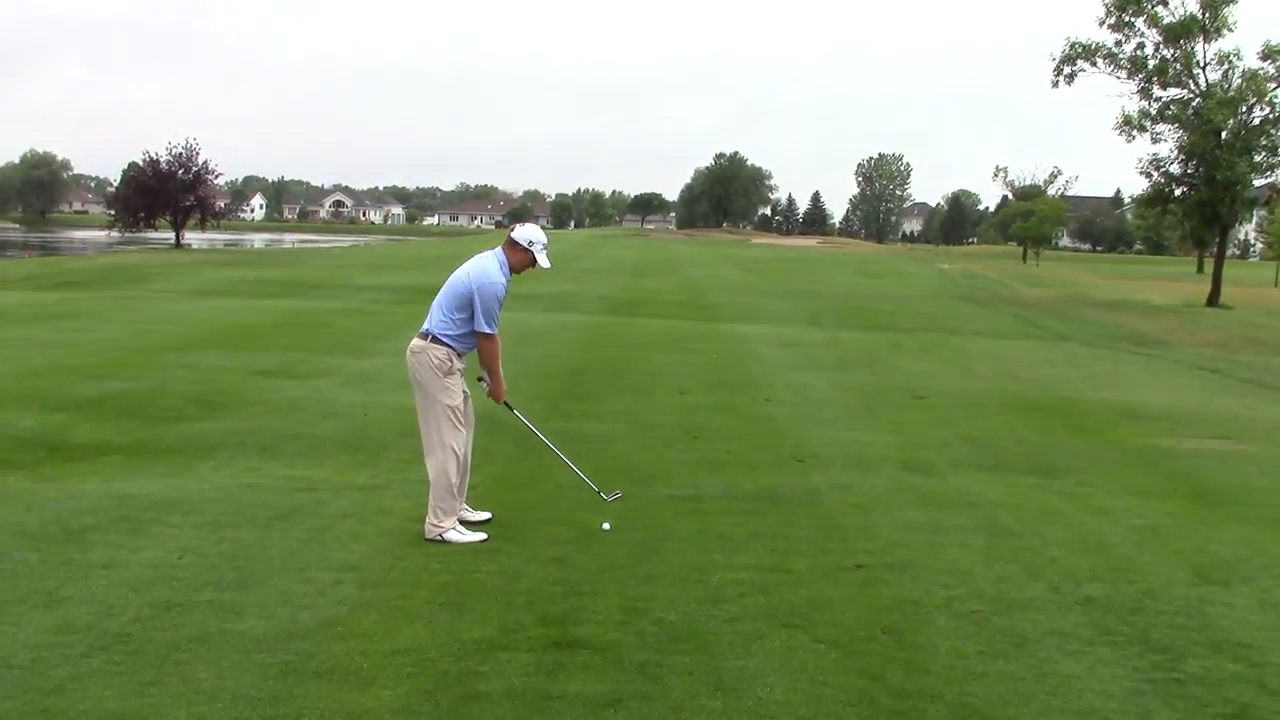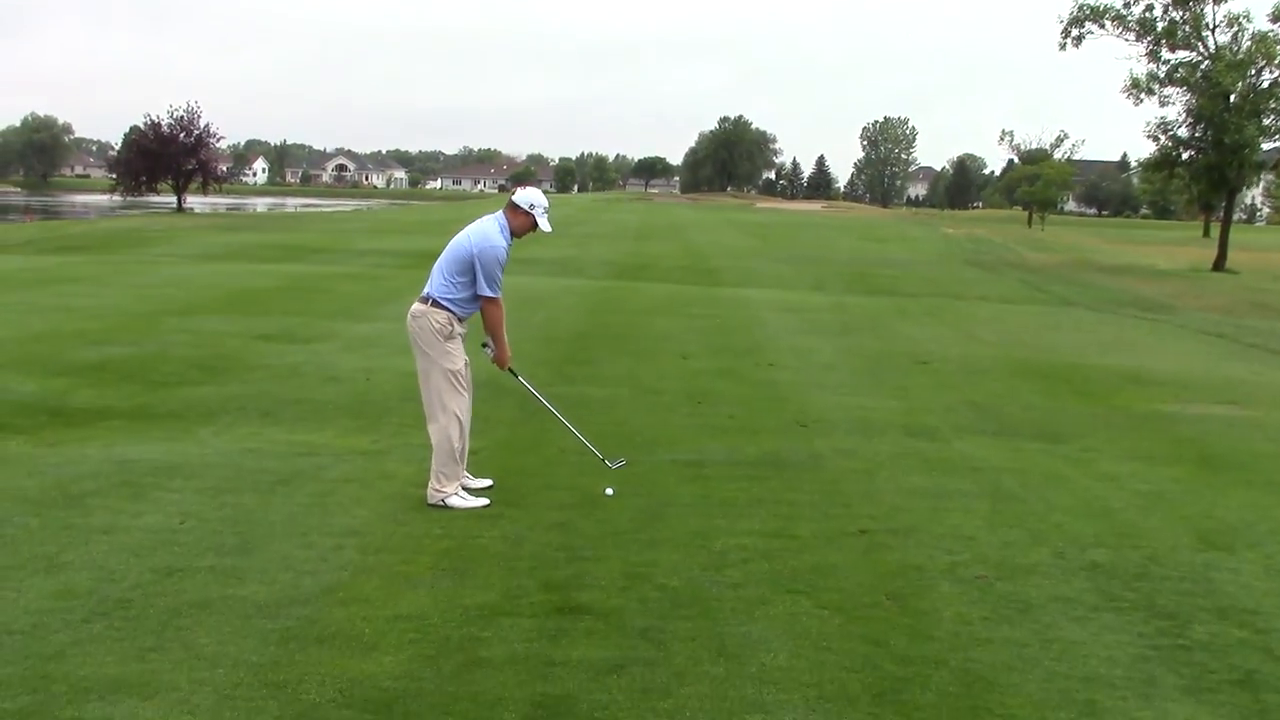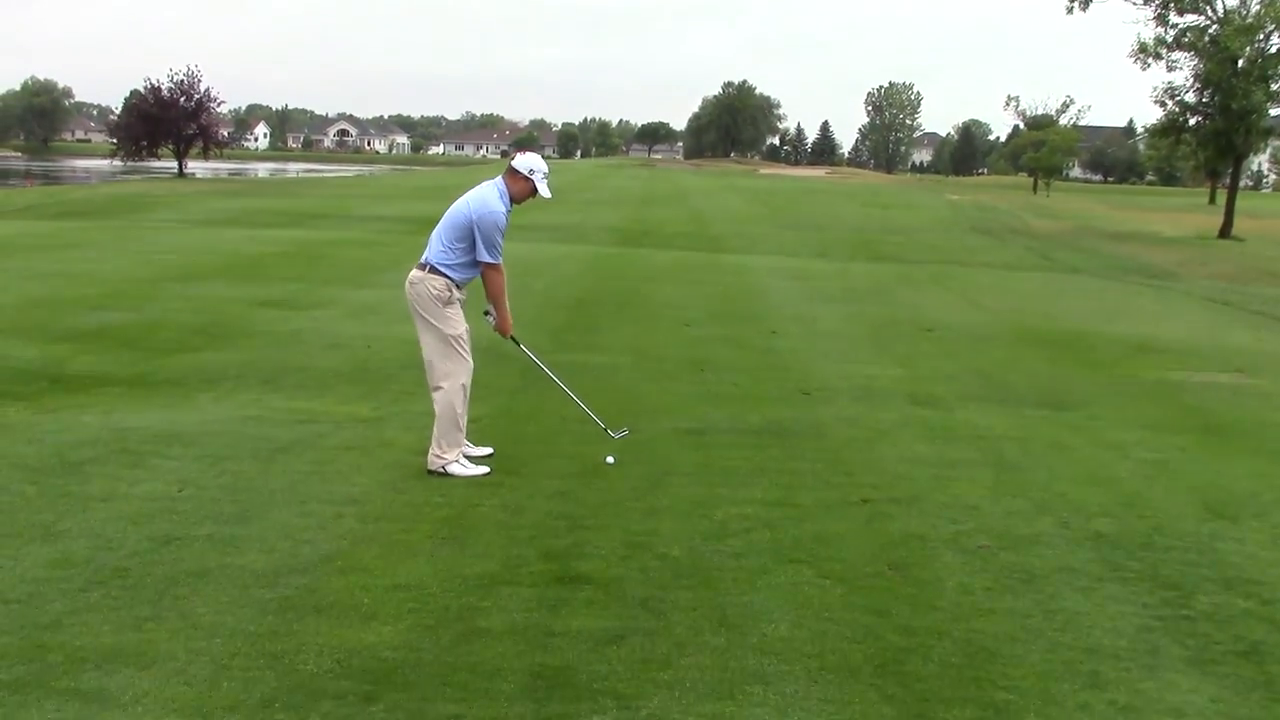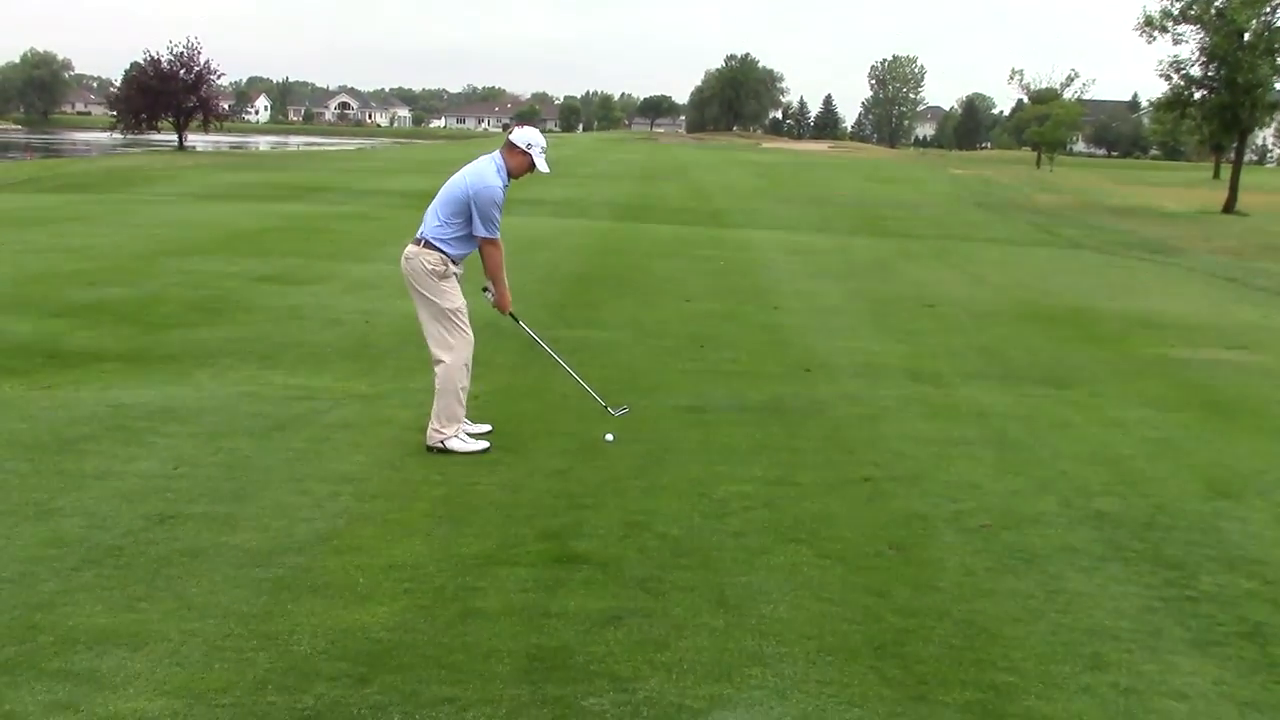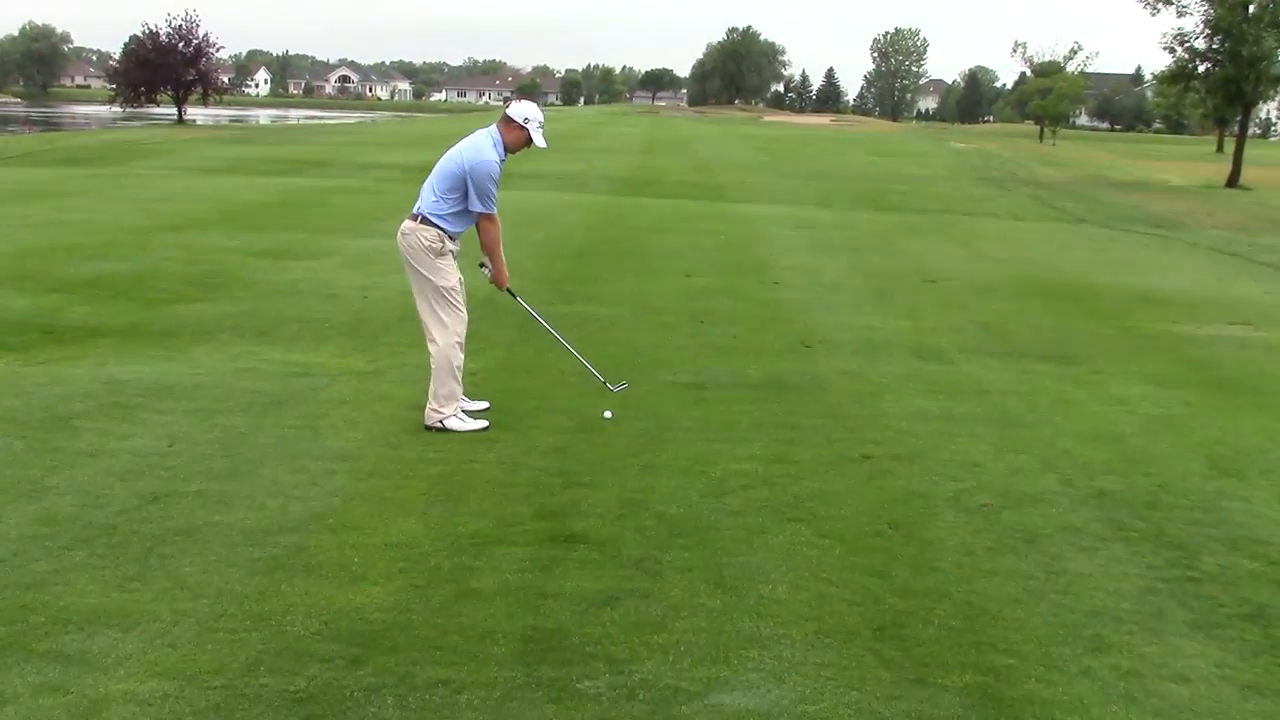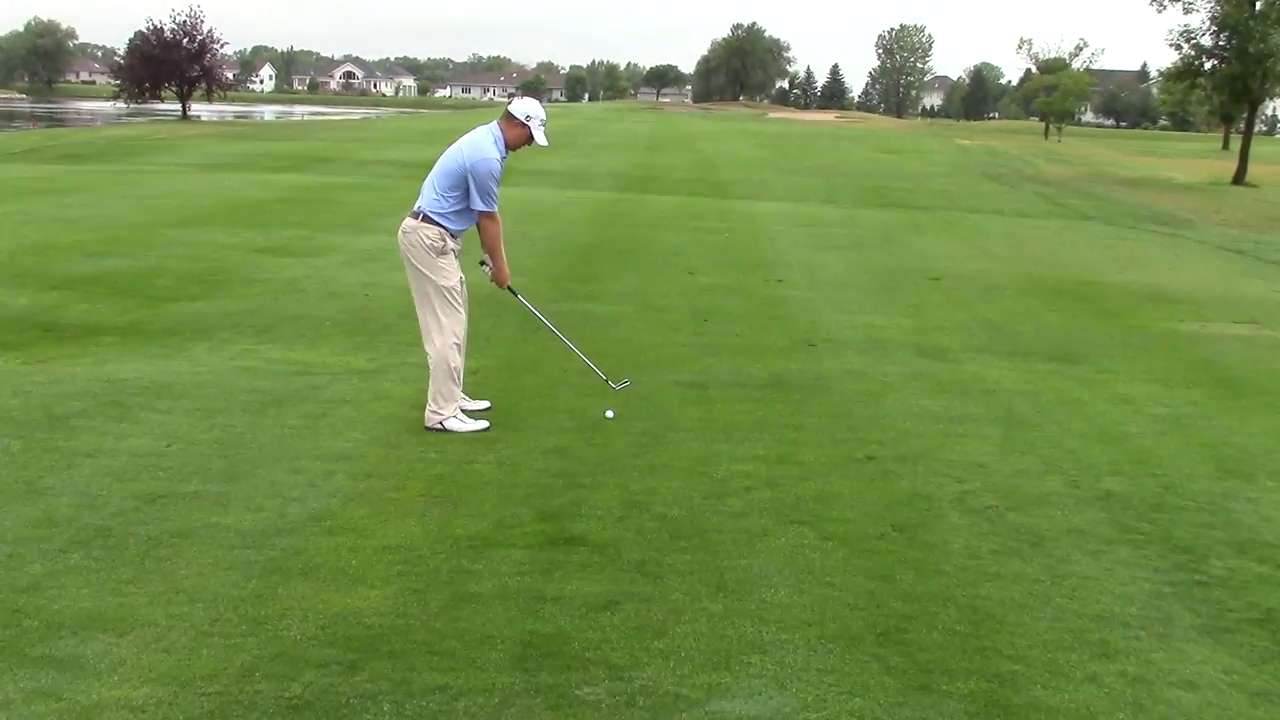
dt=0.1s
person 1, frame 1
left shoulder: (488, 262)
right shoulder: (492, 280)
left elbow: (482, 333)
right elbow: (487, 338)
left wrist: (490, 374)
right wrist: (497, 382)
left hip: (442, 354)
right hip: (436, 356)
left knee: (459, 433)
right knee: (447, 441)
left ankle: (454, 506)
right ankle: (441, 524)
person 1, frame 2
left shoulder: (490, 226)
right shoulder: (493, 244)
left elbow: (487, 297)
right elbow: (491, 302)
left wrist: (493, 338)
right wrist: (502, 347)
left hip: (441, 318)
right hip: (437, 321)
left knee: (458, 402)
right knee: (450, 406)
left ankle: (455, 474)
right ankle: (443, 489)
person 1, frame 3
left shoulder: (489, 193)
right shoulder: (492, 210)
left elbow: (487, 264)
right elbow: (492, 268)
left wrist: (495, 306)
right wrist: (503, 315)
left hip: (440, 284)
right hip: (435, 287)
left knee: (458, 368)
right knee: (453, 372)
left ankle: (454, 442)
right ankle: (444, 456)
person 1, frame 4
left shoulder: (487, 167)
right shoulder: (489, 184)
left elbow: (485, 239)
right elbow: (490, 243)
left wrist: (492, 281)
right wrist: (502, 291)
left hip: (437, 260)
right hip: (430, 262)
left knee: (455, 342)
right knee: (455, 345)
left ankle: (453, 419)
right ankle: (443, 432)
person 1, frame 5
left shoulder: (484, 142)
right shoulder: (485, 159)
left elbow: (482, 214)
right elbow: (487, 218)
left wrist: (489, 257)
right wrist: (499, 266)
left hip: (433, 236)
right hip: (427, 238)
left knee: (450, 321)
right knee: (449, 325)
left ankle: (449, 396)
right ankle: (442, 411)
person 1, frame 6
left shoulder: (484, 137)
right shoulder: (486, 156)
left elbow: (483, 211)
right elbow: (488, 216)
left wrist: (490, 254)
right wrist: (500, 265)
left hip: (435, 233)
right hip: (428, 236)
left knee: (454, 319)
right knee: (445, 326)
left ankle: (450, 395)
right ankle: (442, 413)
